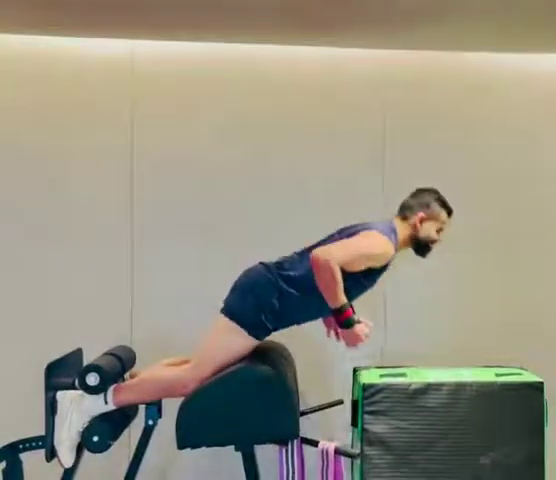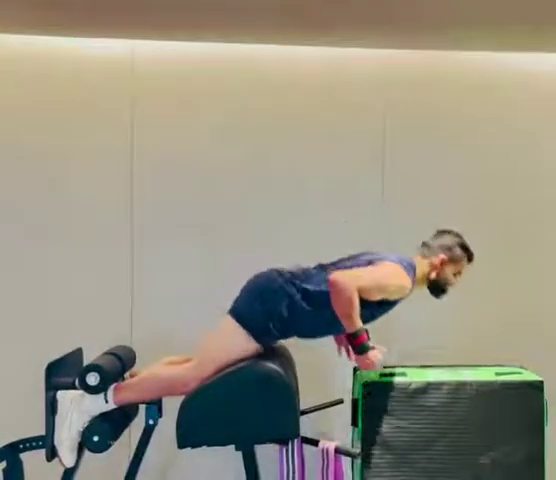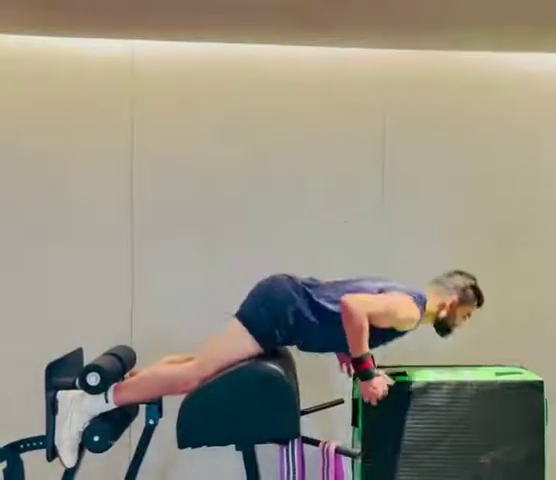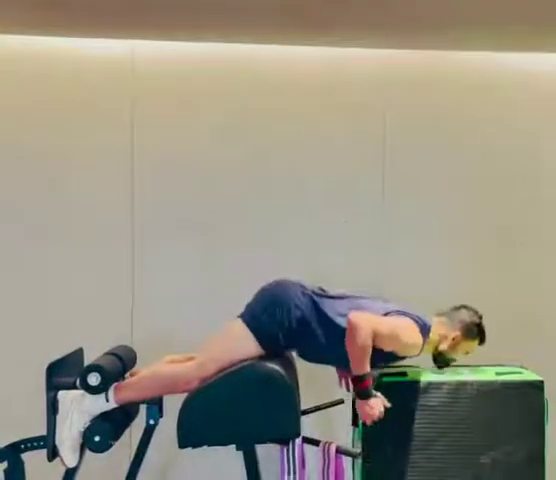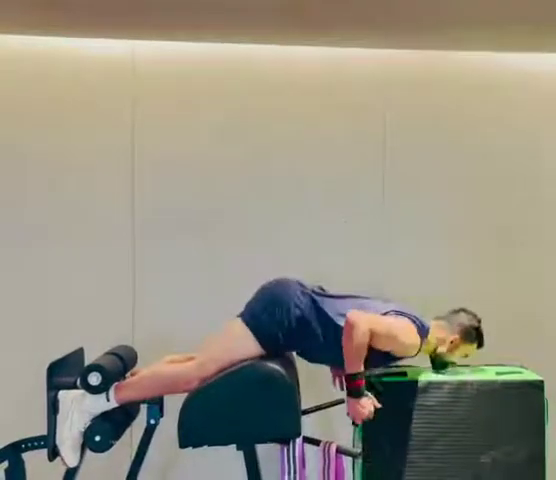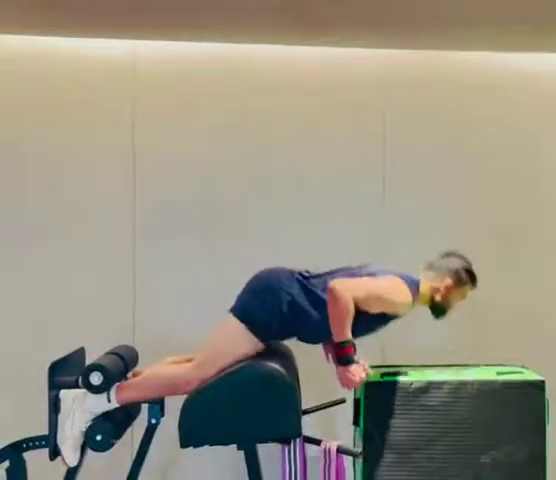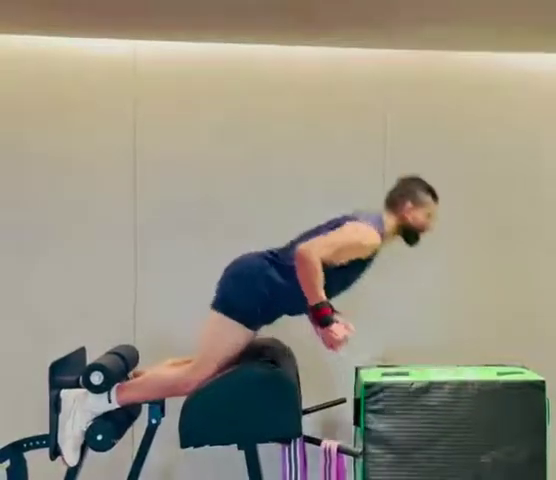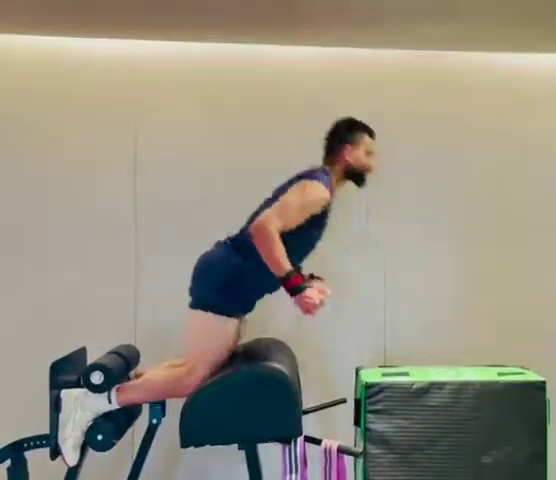
dt=0.2s
person 1, frame 1
left shoulder: (376, 235)
right shoulder: (384, 245)
right elbow: (324, 260)
left wrist: (327, 308)
right wrist: (346, 318)
left hip: (262, 292)
right hip: (261, 299)
left knee: (194, 369)
right knee: (192, 379)
left ankle: (105, 385)
right ankle: (90, 404)
person 1, frame 2
left shoulder: (394, 267)
right shoulder: (402, 279)
right elbow: (340, 282)
left wrist: (339, 326)
right wrist: (360, 344)
left hip: (274, 295)
right hip: (270, 303)
left knee: (197, 364)
right knee: (193, 376)
right ankle: (90, 402)
person 1, frame 3
left shoulder: (406, 300)
right shoulder: (412, 312)
right elbow: (354, 307)
left wrist: (343, 346)
right wrist: (366, 371)
left hip: (283, 297)
right hip: (278, 307)
left knee: (199, 364)
right knee: (195, 375)
left ankle: (103, 384)
right ankle: (90, 402)
person 1, frame 4
left shoulder: (408, 326)
right shoulder: (413, 339)
right elbow: (359, 325)
left wrist: (343, 360)
right wrist: (364, 392)
left hip: (288, 300)
right hip: (283, 311)
left knee: (200, 364)
right knee: (196, 374)
left ankle: (112, 380)
right ankle: (91, 402)
person 1, frame 5
left shoulder: (406, 321)
right shoulder: (411, 337)
right elbow: (356, 324)
left wrist: (339, 365)
right wrist: (356, 390)
left hip: (288, 300)
right hip: (282, 310)
left knee: (200, 363)
right knee: (196, 374)
left ankle: (118, 378)
right ankle: (91, 402)
person 1, frame 6
left shoulder: (397, 281)
right shoulder: (403, 292)
right elbow: (340, 291)
left wrist: (334, 345)
right wrist: (345, 357)
left hip: (277, 294)
right hip: (274, 301)
left knee: (203, 363)
right knee: (201, 373)
left ankle: (123, 382)
right ankle: (97, 400)
person 1, frame 7
left shoulder: (364, 226)
right shoulder: (369, 234)
right elbow: (307, 255)
left wrist: (324, 313)
right wrist: (324, 319)
left hip: (256, 284)
right hip: (253, 287)
left knee: (203, 365)
right knee: (199, 374)
left ankle: (118, 383)
right ankle: (95, 402)
person 1, frame 8
left shoulder: (318, 186)
right shoulder: (317, 187)
right elbow: (263, 228)
left wrist: (301, 280)
right wrist: (296, 286)
left hip: (233, 282)
right hip: (225, 280)
left knee: (201, 365)
right knee: (196, 376)
left ankle: (123, 380)
right ankle: (98, 401)
